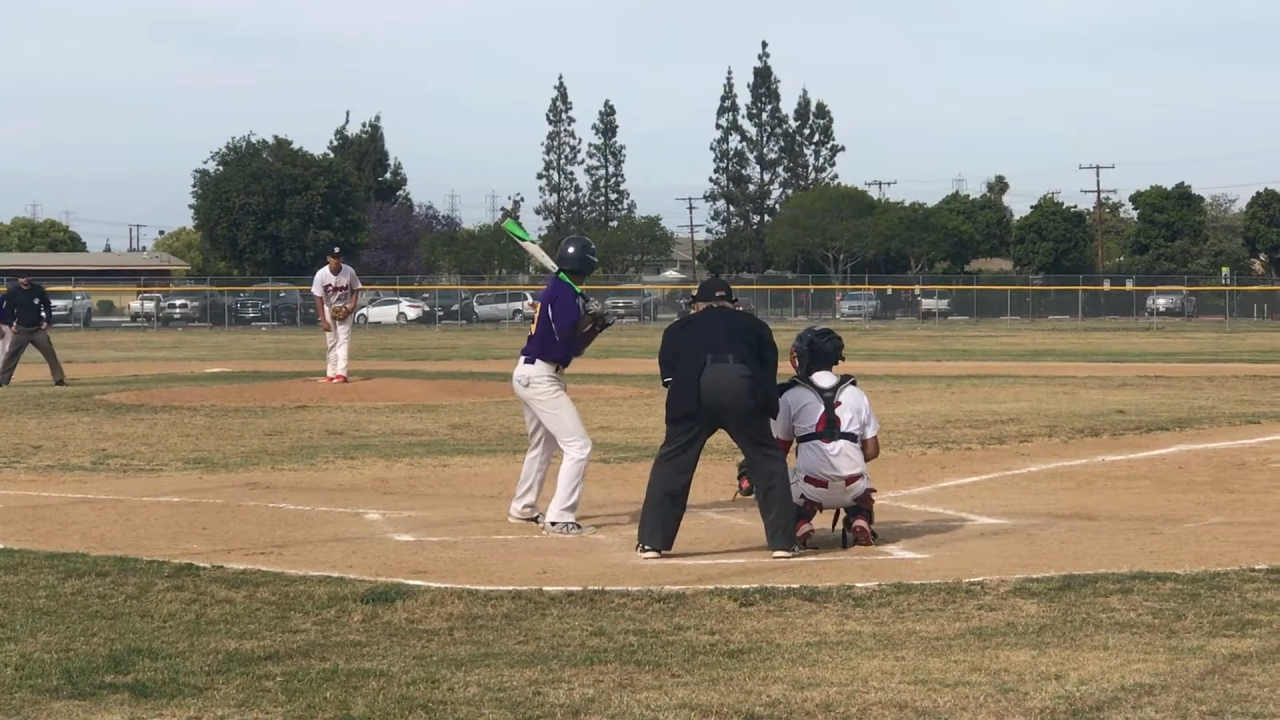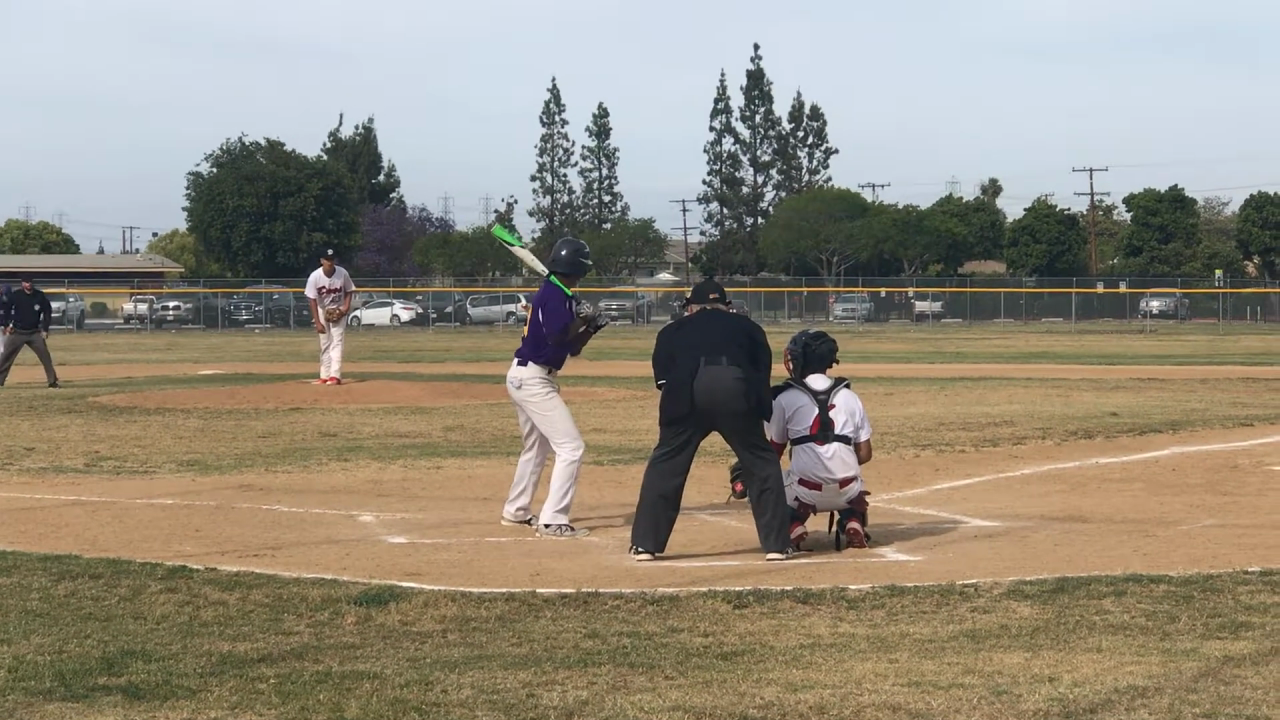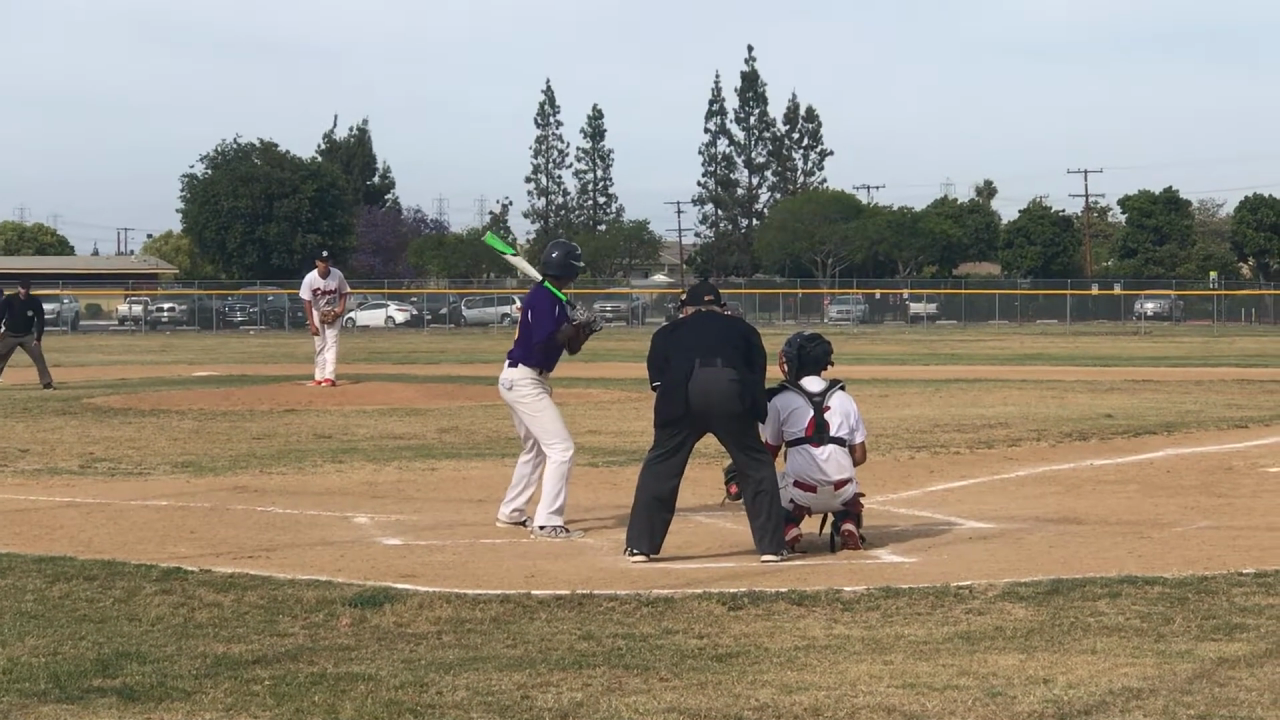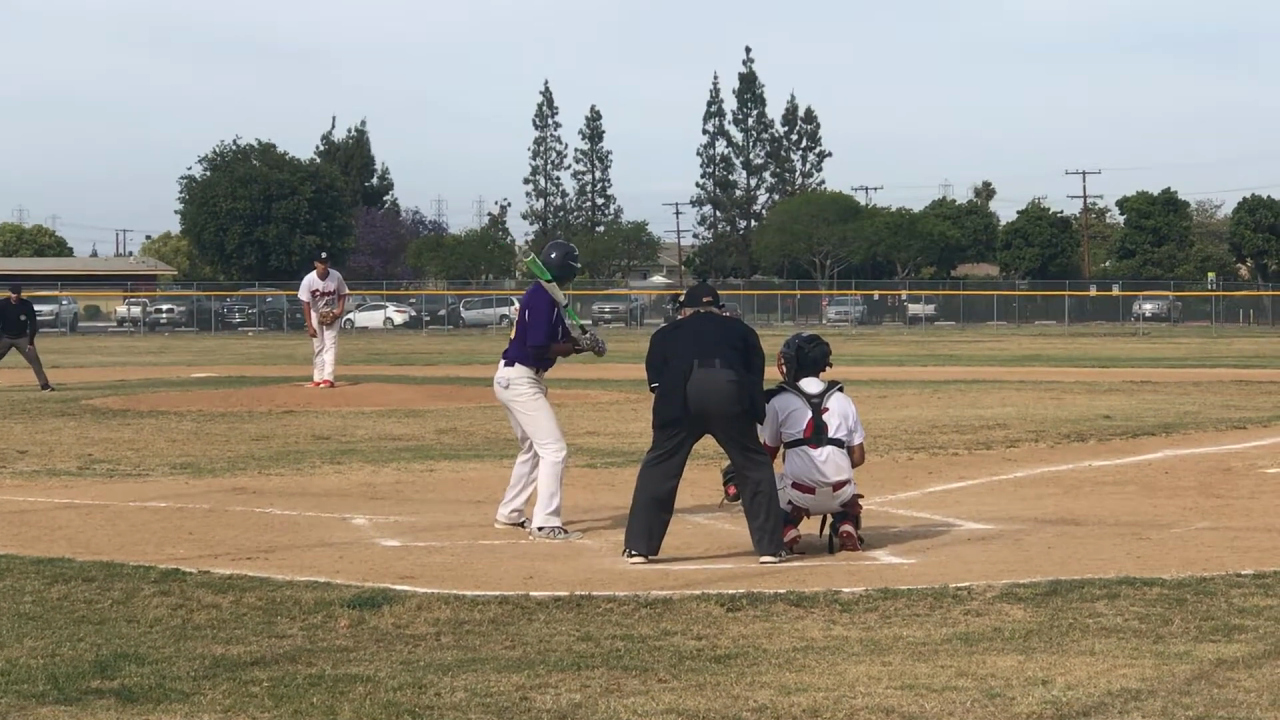
dt=0.2s
person 1, frame 1
left shoulder: (556, 289)
right shoulder: (564, 291)
left elbow: (575, 347)
right elbow: (567, 333)
left wrist: (598, 325)
right wrist: (590, 316)
left hip: (529, 374)
right hip: (541, 377)
left knee: (542, 445)
right knee: (578, 446)
left ankle: (523, 509)
right ankle: (559, 518)
person 1, frame 2
left shoulder: (552, 293)
right shoulder: (555, 294)
left elbow: (572, 348)
right elbow: (557, 337)
left wrist: (591, 327)
right wrist: (581, 319)
left hip: (523, 376)
right hip: (534, 379)
left knee: (536, 447)
right knee: (571, 448)
left ankle: (516, 511)
right ankle: (552, 521)
person 1, frame 3
left shoulder: (551, 298)
right shoulder: (543, 297)
left elbow: (571, 347)
right elbow: (544, 342)
left wrist: (585, 329)
right wrist: (572, 325)
left hip: (519, 379)
right hip: (524, 381)
left knee: (534, 449)
right knee: (561, 449)
left ankle: (511, 513)
right ankle: (547, 522)
person 1, frame 4
left shoulder: (545, 296)
right shoulder: (542, 297)
left elbow: (562, 343)
right elbow: (537, 347)
left wrist: (581, 343)
right wrist: (572, 345)
left hip: (513, 378)
right hip: (520, 380)
left knee: (532, 449)
right knee: (553, 449)
left ankle: (509, 513)
right ankle: (545, 524)
person 2, frame 1
left shoulder: (678, 328)
right shoulder: (754, 324)
left elbow: (669, 374)
right elbow: (769, 369)
right wrist: (765, 405)
left hip: (694, 389)
right hip: (743, 385)
left knee: (671, 462)
right knee: (769, 461)
left ankle: (652, 542)
right ankle: (782, 542)
person 2, frame 2
left shoulder: (672, 330)
right shoulder: (747, 326)
left elbow: (662, 377)
right elbow: (763, 372)
right wrist: (759, 408)
left hip: (688, 392)
right hip: (736, 388)
left knee: (664, 464)
right knee: (763, 463)
left ankle: (645, 545)
right ankle: (776, 545)
person 2, frame 3
left shoulder: (667, 332)
right shoulder: (742, 328)
left elbow: (657, 378)
right elbow: (758, 373)
right wrist: (755, 410)
left hip: (682, 394)
right hip: (731, 390)
left knee: (659, 466)
right knee: (757, 465)
left ankle: (640, 546)
right ankle: (771, 546)
person 2, frame 4
left shoulder: (665, 333)
right shoulder: (740, 329)
left elbow: (656, 379)
right elbow: (756, 374)
right wrist: (753, 411)
left hip: (681, 395)
right hip: (730, 390)
left knee: (657, 467)
right knee: (755, 466)
left ankle: (638, 548)
right ankle: (769, 547)
person 3, frame 1
left shoulder: (791, 396)
right shoulder: (856, 394)
left elbow: (778, 450)
right elbow: (871, 451)
left hip: (811, 490)
right hip: (852, 489)
left ankle: (798, 524)
right ankle: (860, 522)
person 3, frame 2
left shoulder: (786, 398)
right shoulder: (850, 397)
left elbow: (774, 453)
right elbow: (865, 454)
left hip: (807, 493)
right hip: (848, 492)
left ankle: (794, 527)
right ankle: (854, 525)
person 3, frame 3
left shoulder: (780, 400)
right shoulder: (844, 399)
left elbow: (768, 455)
right elbow: (859, 456)
left hip: (800, 494)
right hip: (841, 494)
left ankle: (787, 529)
right ankle: (849, 527)
person 3, frame 4
left shoulder: (778, 401)
right shoulder: (843, 400)
left elbow: (767, 455)
right elbow: (858, 457)
left hip: (800, 496)
right hip: (839, 494)
left ankle: (787, 530)
right ankle: (847, 529)
